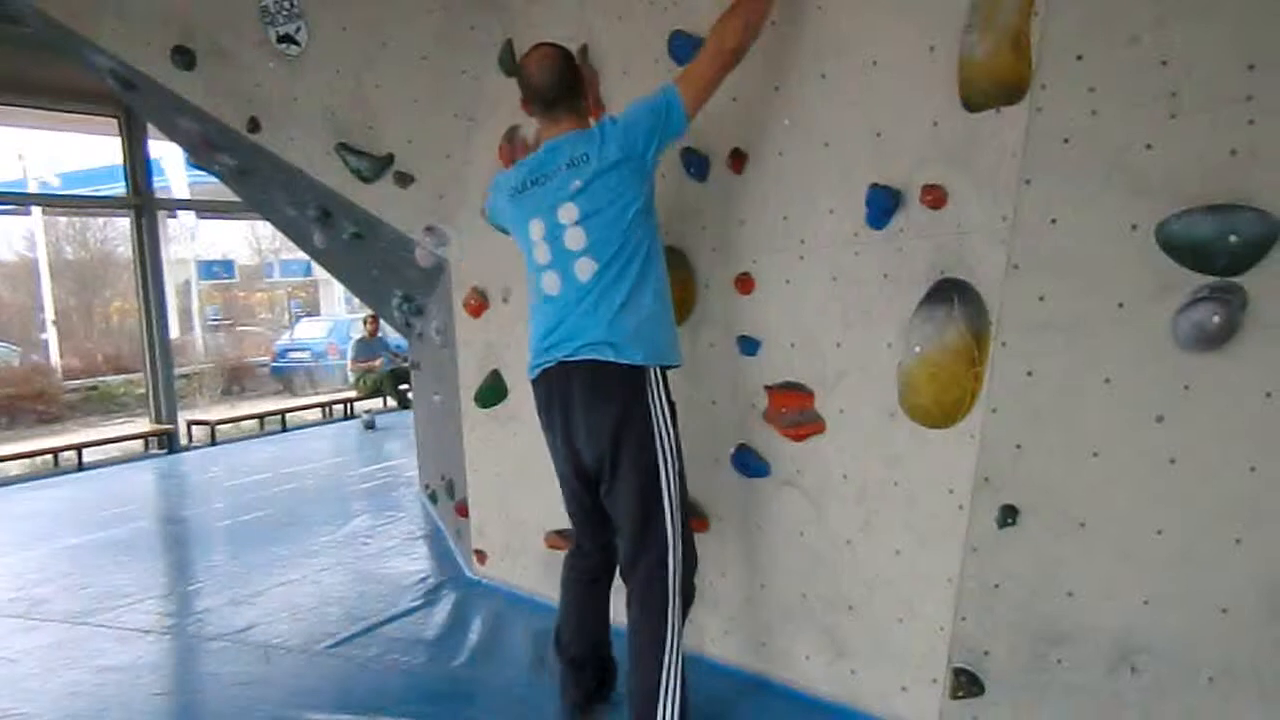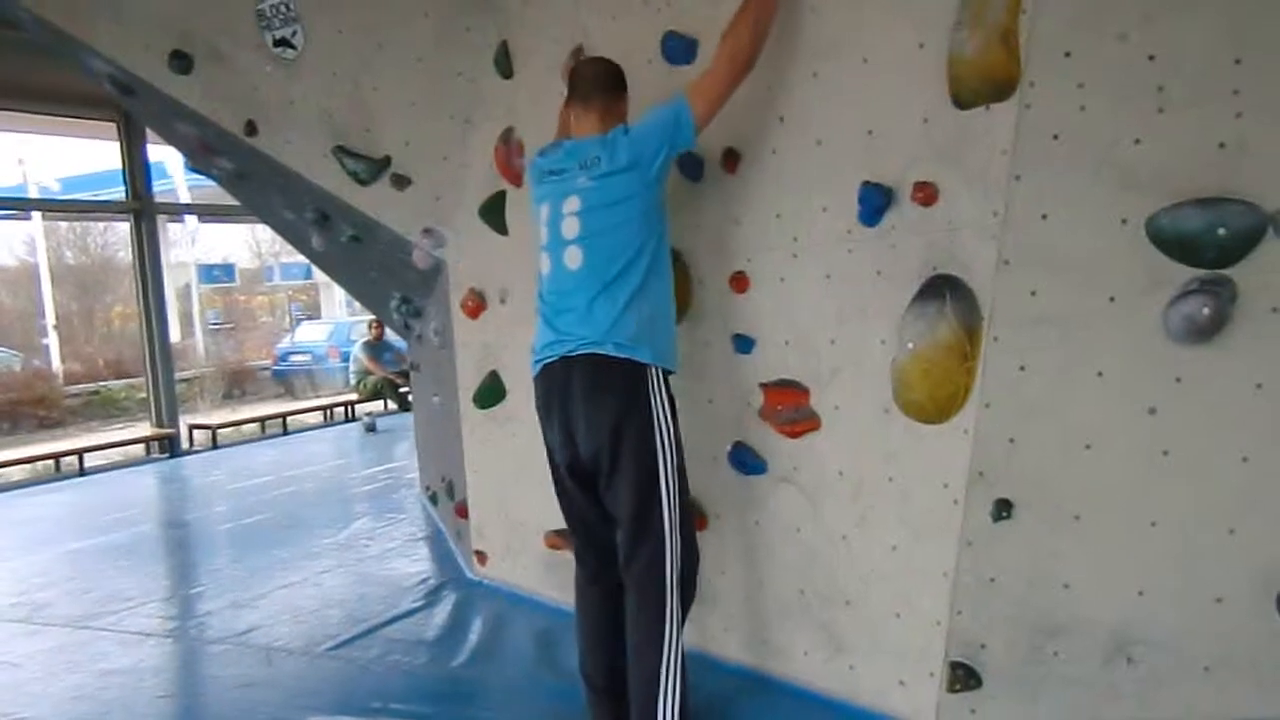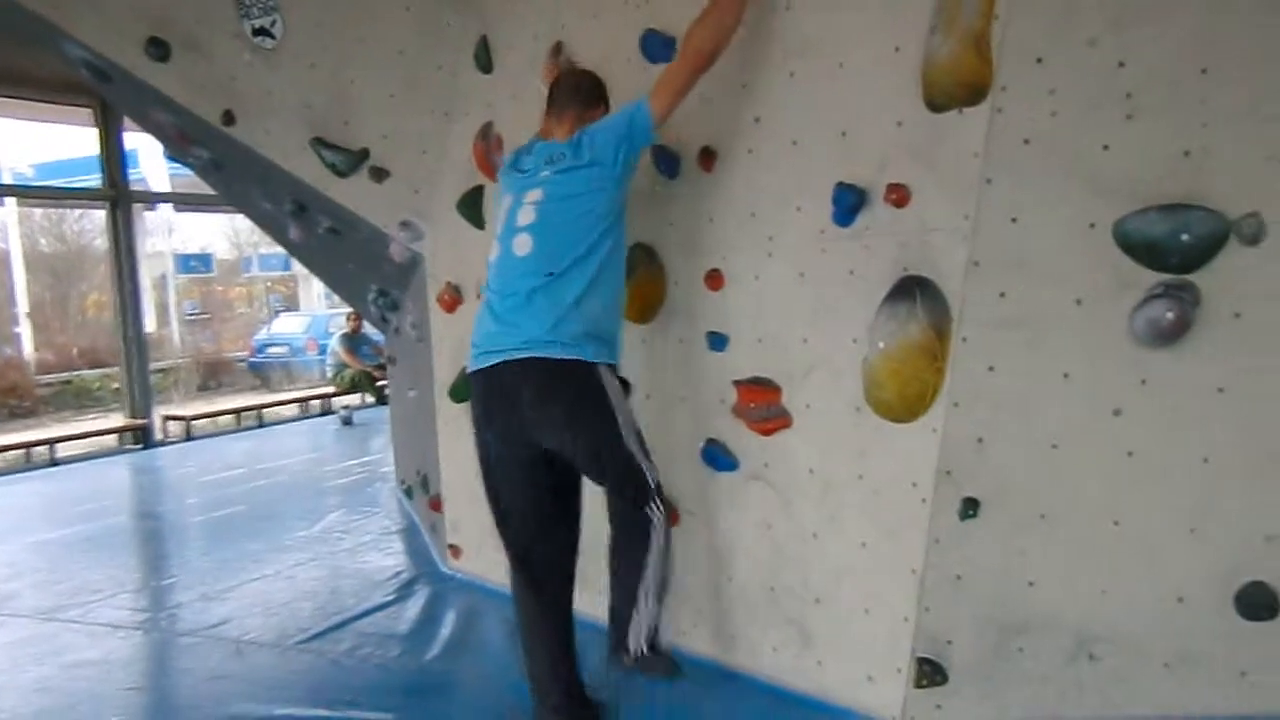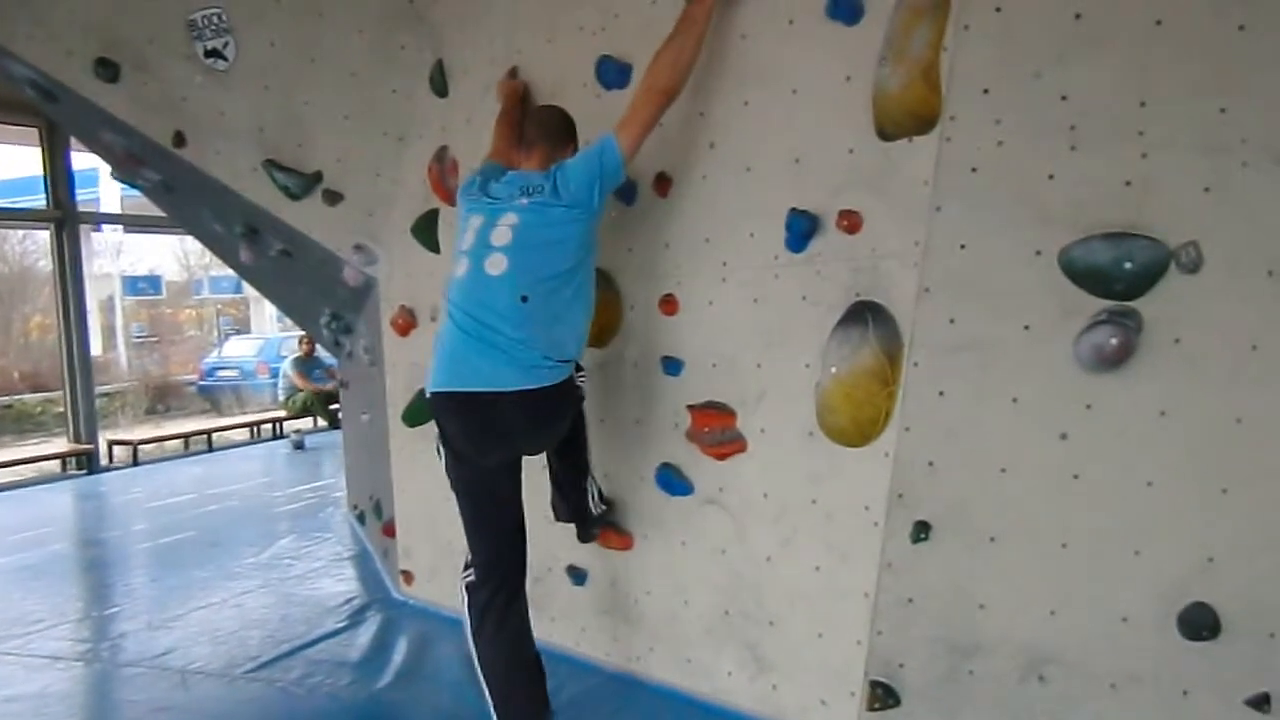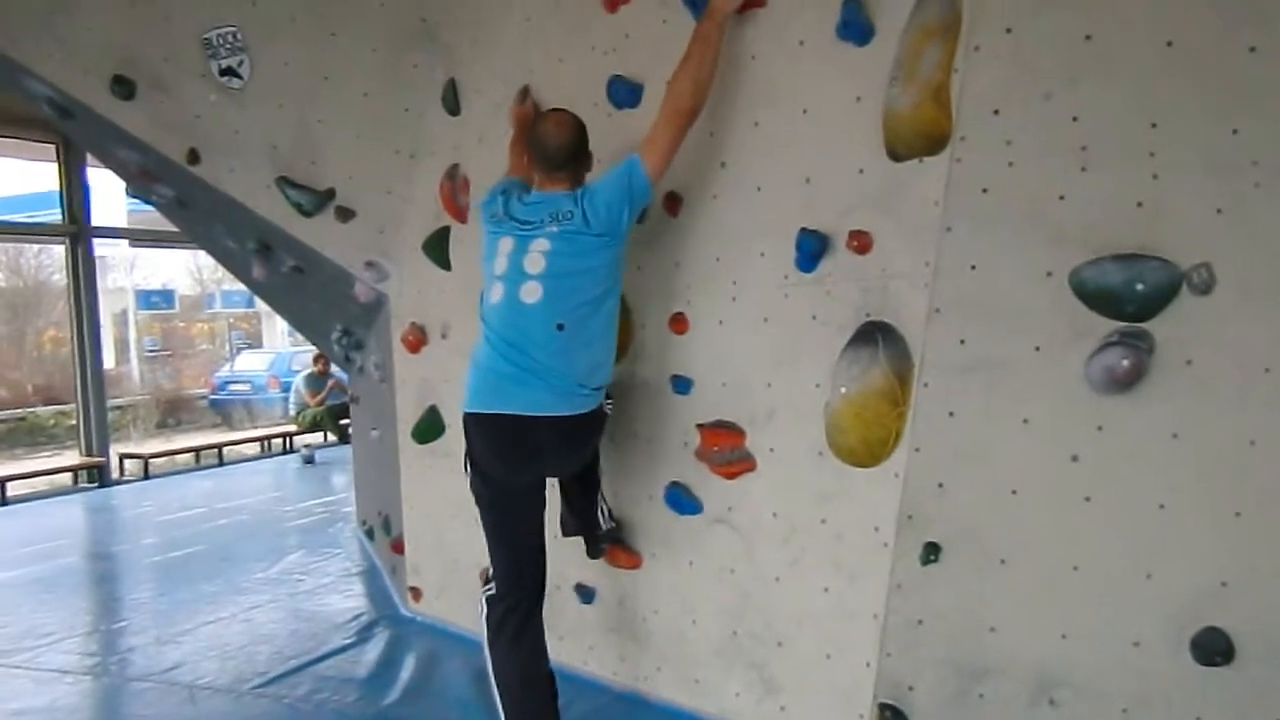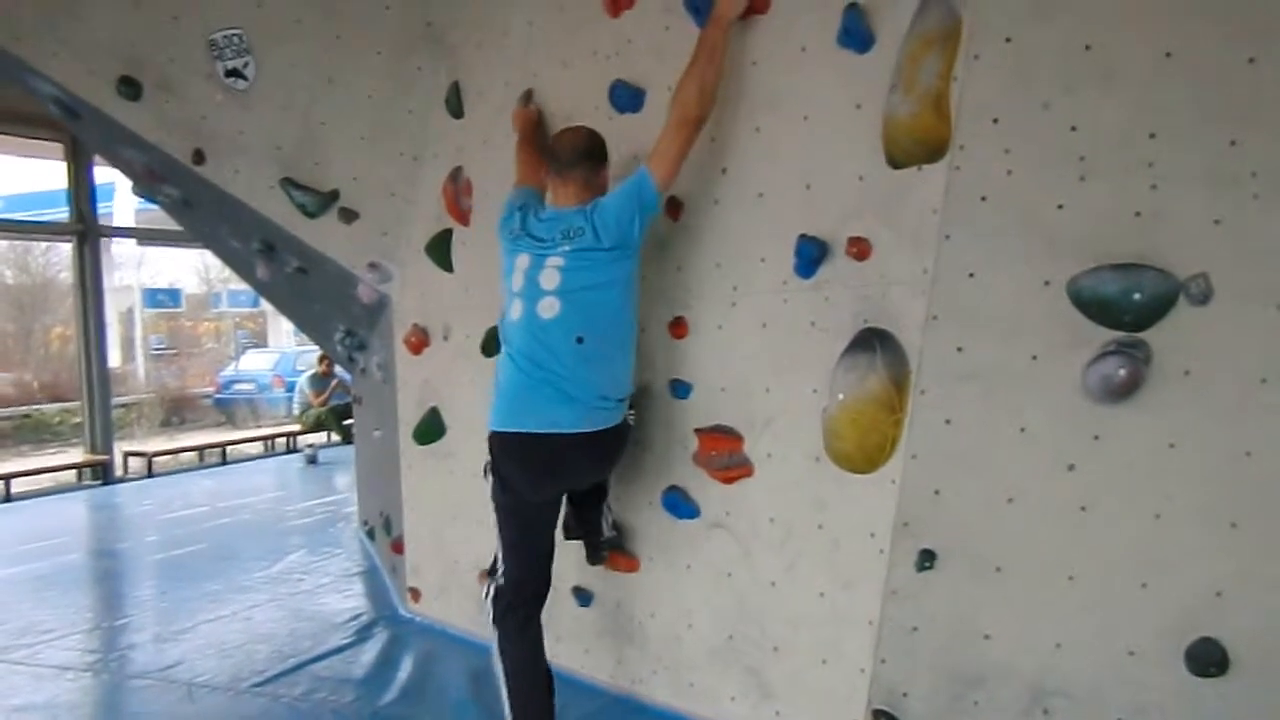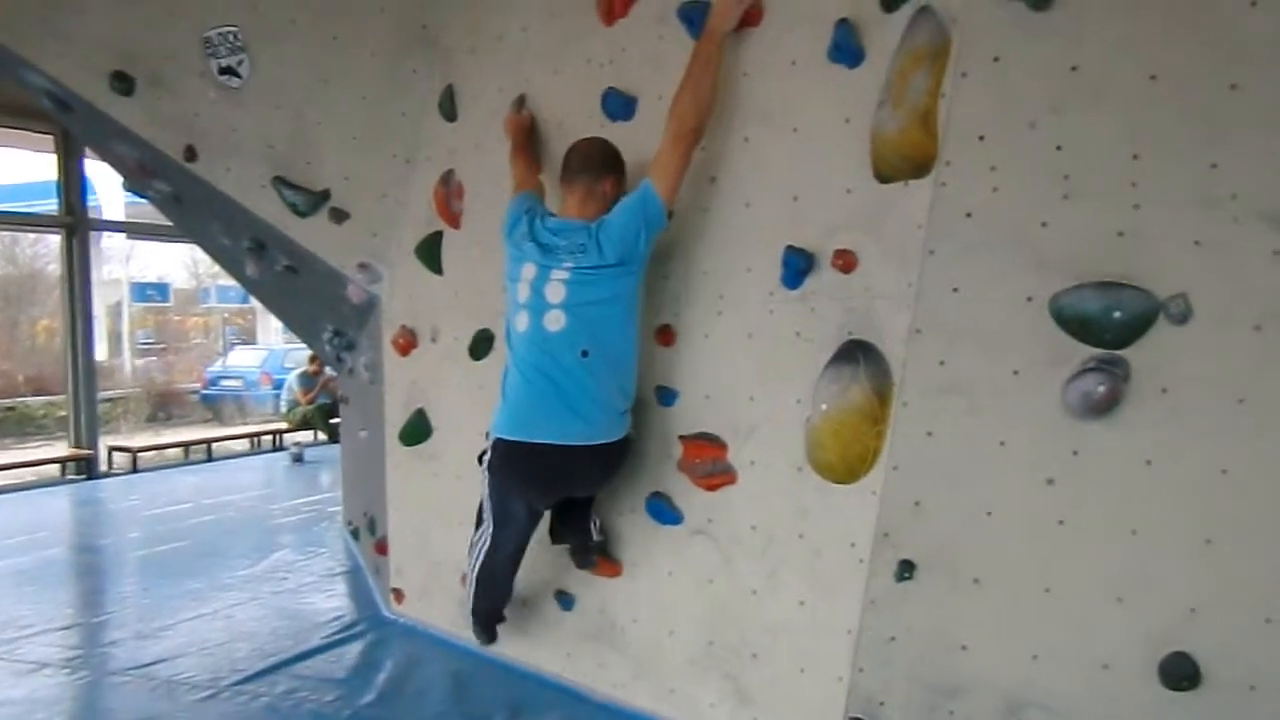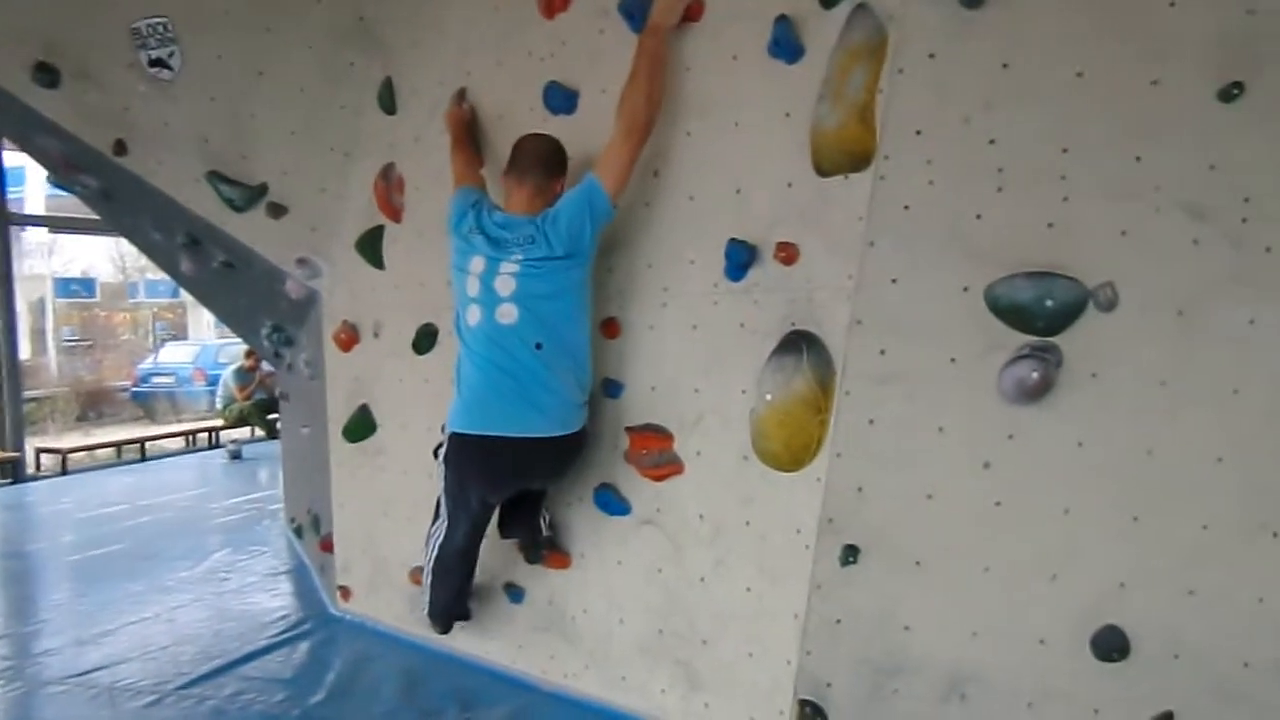
dt=0.5s
person 1, frame 1
left shoulder: (511, 185)
right shoulder: (622, 142)
left hip: (553, 387)
right hip: (622, 379)
left knee: (591, 547)
right knee: (657, 561)
person 1, frame 2
left shoulder: (543, 169)
right shoulder: (635, 149)
right elbow: (732, 61)
left wrist: (575, 88)
left hip: (554, 385)
right hip: (623, 379)
left knee: (596, 556)
right knee: (657, 561)
person 1, frame 3
left shoulder: (518, 167)
right shoulder: (603, 148)
right elbow: (692, 59)
left wrist: (554, 89)
left hip: (491, 383)
right hip: (567, 375)
left knee: (536, 556)
right knee: (639, 494)
right ankle: (637, 640)
person 1, frame 4
left shoulder: (477, 192)
right shoulder: (576, 185)
left elbow: (502, 154)
right elbow: (658, 92)
left wrist: (509, 107)
left hip: (459, 405)
right hip: (536, 404)
left knee: (492, 573)
right ankle: (584, 509)
person 1, frame 5
left shoulder: (499, 211)
right shoulder: (604, 210)
left elbow: (519, 168)
right elbow: (680, 111)
left wrist: (522, 126)
left hip: (491, 425)
right hip: (569, 428)
left knee: (513, 593)
right ankle: (592, 524)
person 1, frame 6
left shoulder: (517, 225)
right shoulder: (615, 222)
left elbow: (530, 169)
right elbow: (686, 122)
left wrist: (527, 131)
left hip: (516, 441)
right hip: (594, 439)
left knee: (518, 589)
right ankle: (595, 530)
person 1, frame 7
left shoulder: (524, 233)
right shoulder: (620, 240)
left elbow: (526, 171)
right elbow: (682, 135)
left wrist: (521, 134)
left hip: (520, 448)
right hip: (598, 452)
left knee: (498, 539)
left ankle: (485, 619)
right ankle: (579, 534)
person 1, frame 8
left shoulder: (469, 227)
right shoulder: (568, 232)
left elbow: (466, 165)
right elbow: (632, 130)
left wrist: (461, 128)
left hip: (476, 441)
right hip: (556, 443)
left knee: (455, 531)
left ankle: (444, 610)
right ankle: (528, 526)
